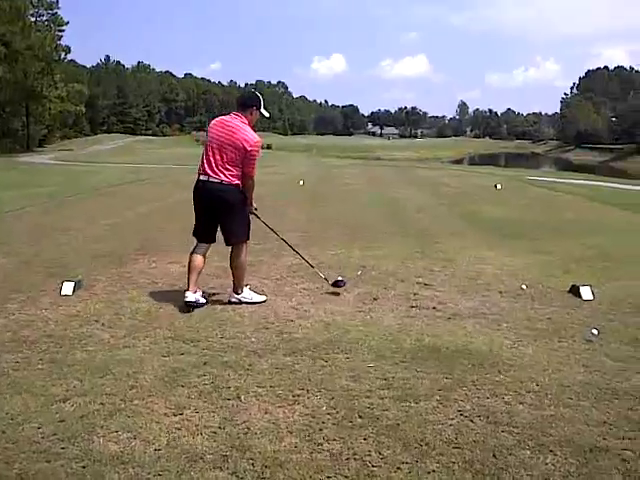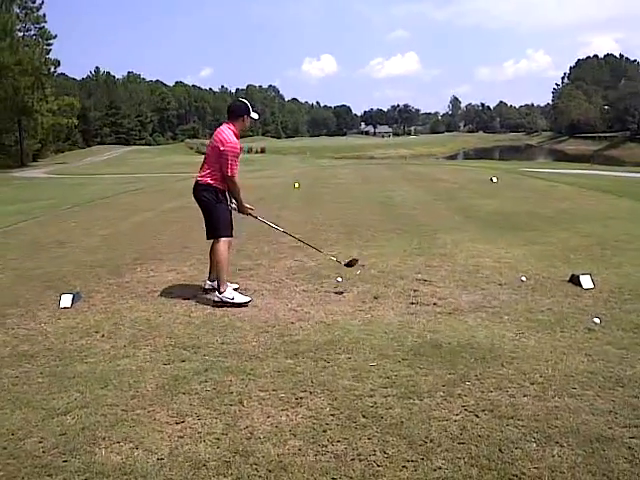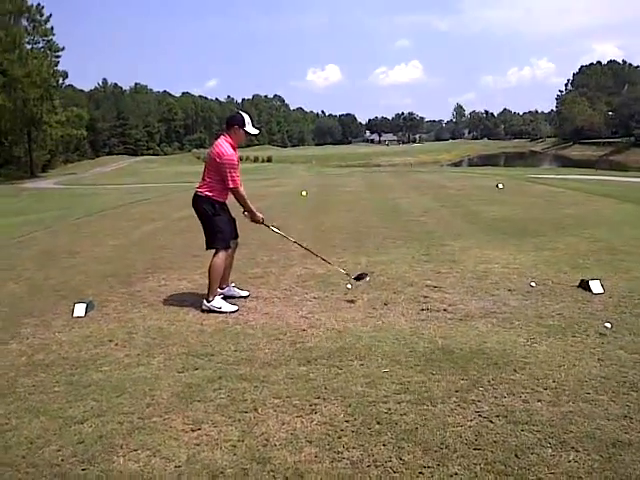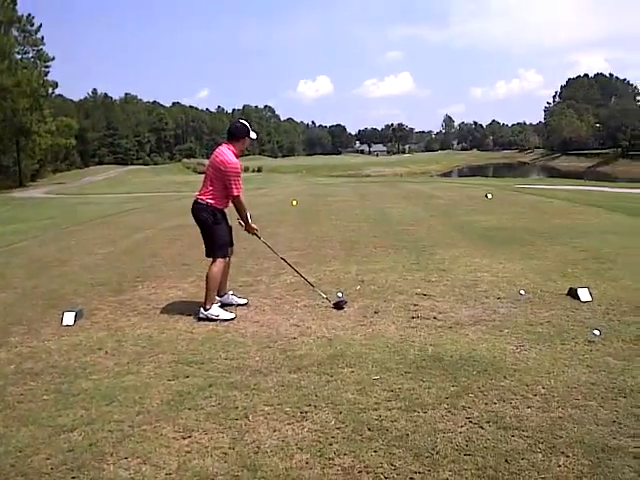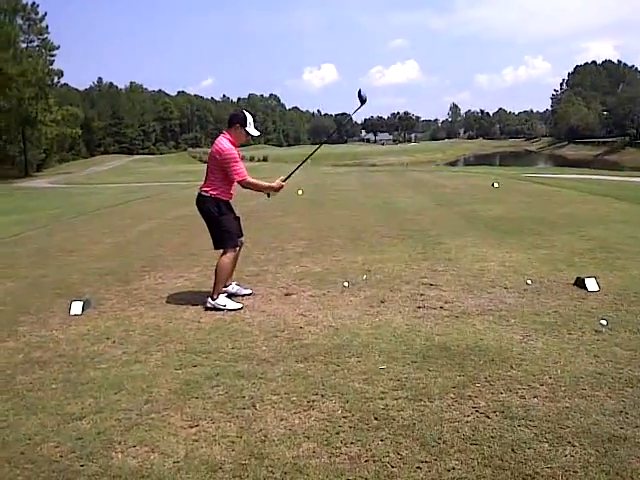
dt=1s
person 1, frame 1
left shoulder: (215, 123)
right shoulder: (252, 139)
right elbow: (248, 177)
right wrist: (249, 202)
left hip: (203, 186)
right hip: (228, 191)
left knee: (203, 242)
right knee: (240, 243)
left ankle: (192, 291)
right ankle: (239, 292)
person 1, frame 2
left shoulder: (224, 132)
right shoulder: (230, 141)
right elbow: (231, 178)
left wrist: (234, 199)
right wrist: (241, 203)
left hip: (211, 189)
right hip: (210, 191)
left knee: (221, 236)
right knee: (223, 237)
left ankle: (214, 280)
right ankle: (222, 289)
person 1, frame 3
left shoulder: (224, 144)
right shoulder: (227, 153)
left elbow: (235, 186)
right elbow: (235, 189)
left wrist: (246, 208)
right wrist: (253, 212)
left hip: (214, 201)
right hip: (209, 202)
left knee: (232, 243)
right knee: (222, 248)
left ankle: (224, 287)
right ankle: (211, 299)
person 1, frame 4
left shoulder: (222, 151)
right shoulder: (231, 162)
right elbow: (237, 197)
left wrist: (243, 214)
right wrist: (248, 223)
left hip: (211, 208)
right hip: (209, 210)
left knee: (227, 251)
right knee: (220, 257)
left ankle: (222, 295)
right ankle: (208, 308)
person 1, frame 5
left shoulder: (227, 144)
right shoulder: (226, 148)
left elbow: (242, 177)
right elbow: (244, 182)
left wrist: (267, 187)
right wrist: (271, 186)
left hip: (219, 201)
right hip: (212, 202)
left knee: (237, 242)
right knee: (230, 248)
left ankle: (227, 285)
right ankle: (216, 297)
